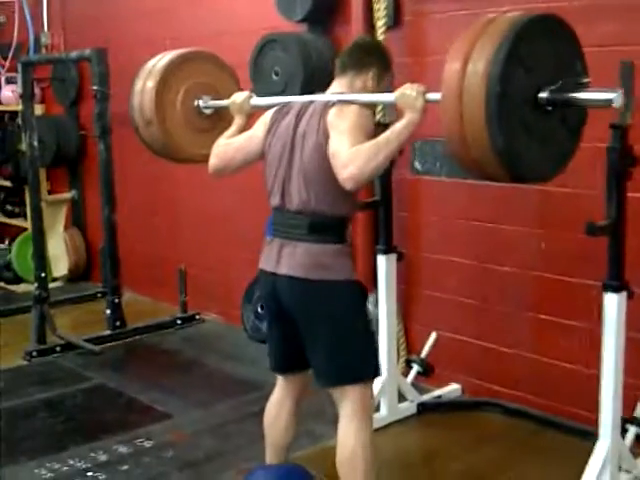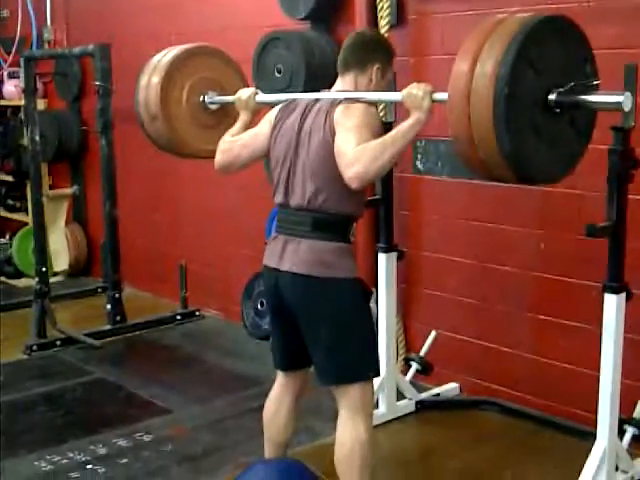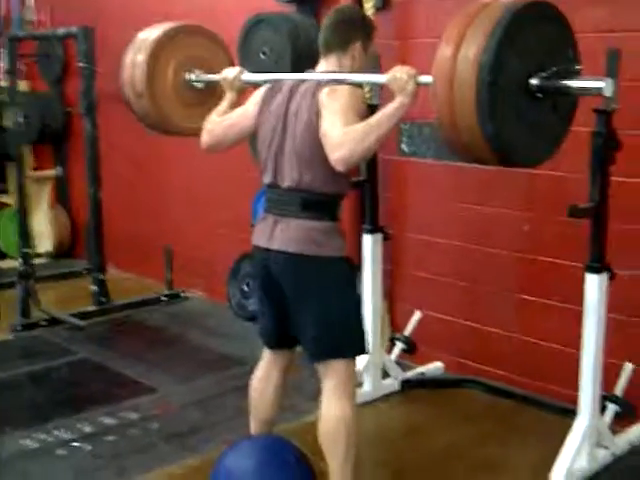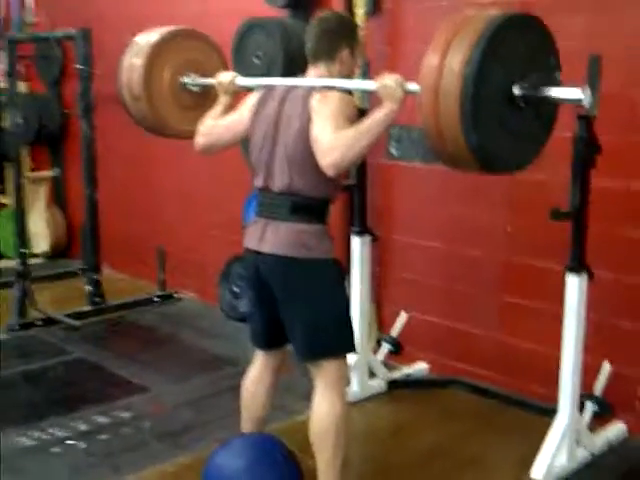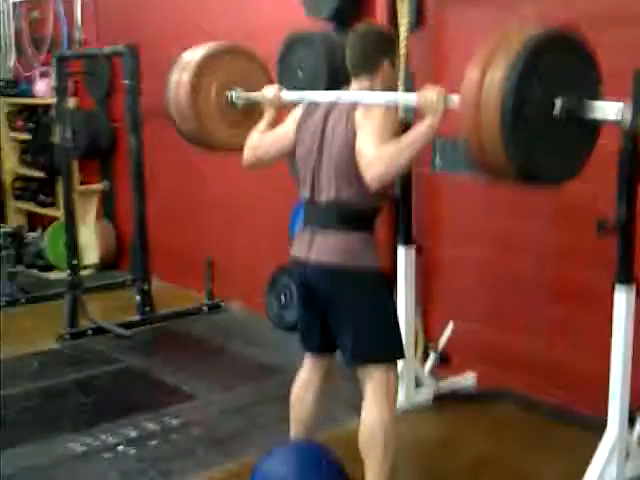
dt=0.3s
person 1, frame 1
left shoulder: (278, 113)
right shoulder: (349, 113)
left elbow: (218, 161)
right elbow: (351, 171)
left wrist: (239, 117)
right wrist: (408, 119)
left hip: (274, 264)
right hip: (321, 269)
left knee: (288, 382)
right knee: (355, 401)
person 1, frame 2
left shoulder: (284, 110)
right shoulder: (356, 111)
left elbow: (224, 159)
right elbow: (356, 171)
left wrist: (244, 114)
right wrist: (415, 118)
left hip: (278, 262)
right hip: (324, 267)
left knee: (288, 378)
right knee: (355, 401)
person 1, frame 3
left shoulder: (271, 90)
right shoulder: (340, 92)
left elbow: (210, 137)
right elbow: (342, 153)
left wrist: (230, 92)
right wrist: (400, 100)
left hip: (268, 238)
right hip: (313, 245)
left knee: (274, 355)
right knee: (338, 376)
person 1, frame 4
left shoulder: (264, 96)
right shoulder: (331, 99)
left elbow: (203, 140)
right elbow: (332, 159)
left wrist: (224, 96)
right wrist: (388, 107)
left hip: (260, 241)
right hip: (303, 247)
left knee: (266, 354)
right knee: (330, 375)
person 1, frame 5
left shoulder: (309, 110)
right shoulder: (374, 112)
left elbow: (252, 154)
right elbow: (376, 171)
left wrist: (269, 110)
right wrist: (430, 121)
left hip: (307, 251)
right hip: (351, 257)
left knee: (315, 361)
right knee: (380, 381)
